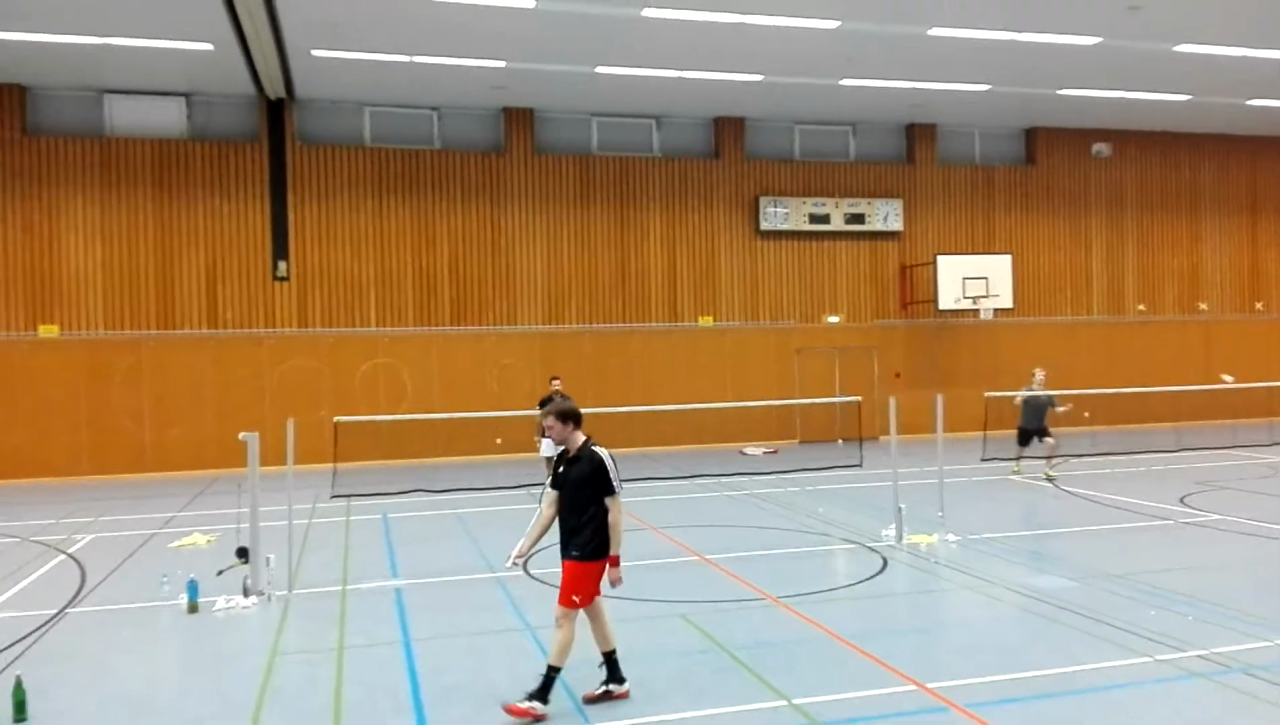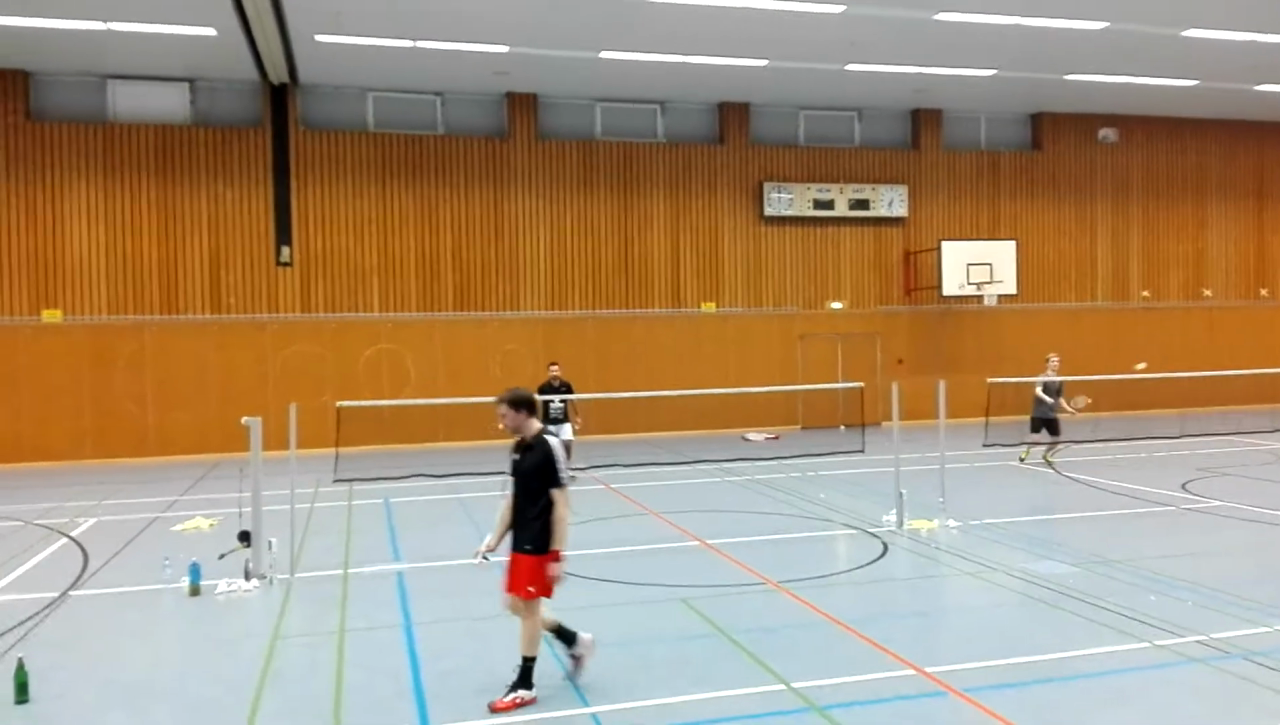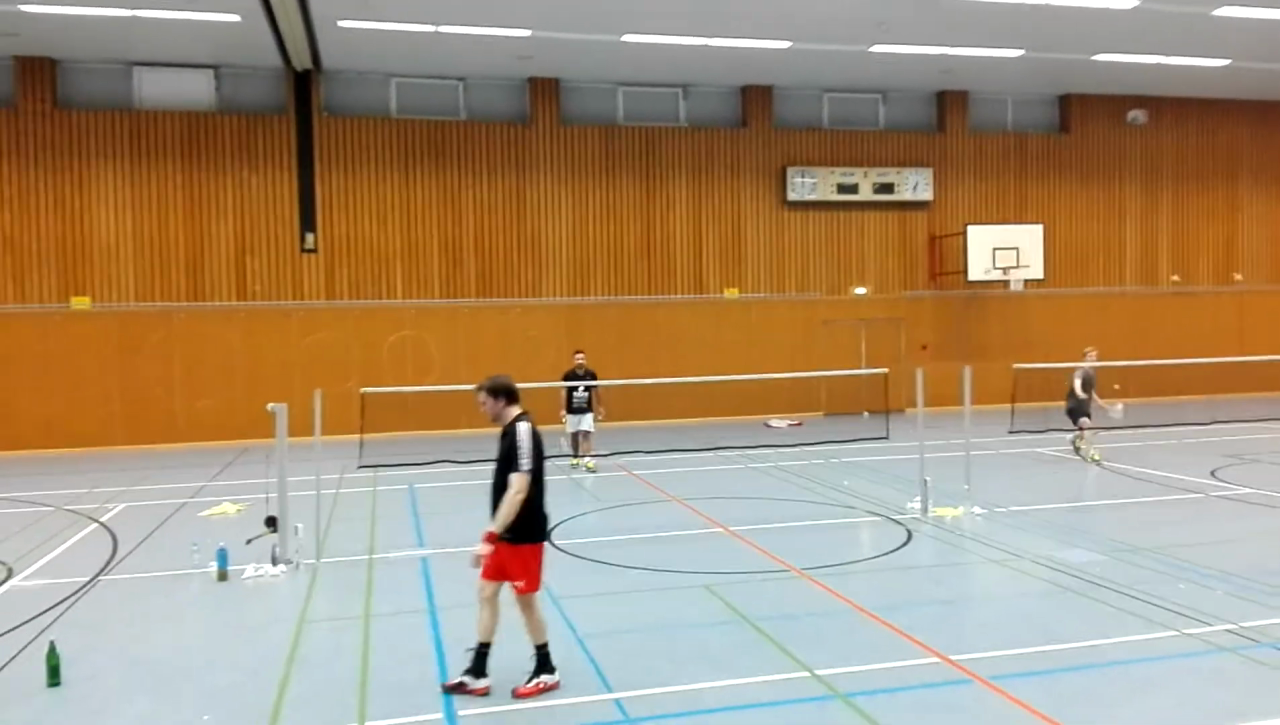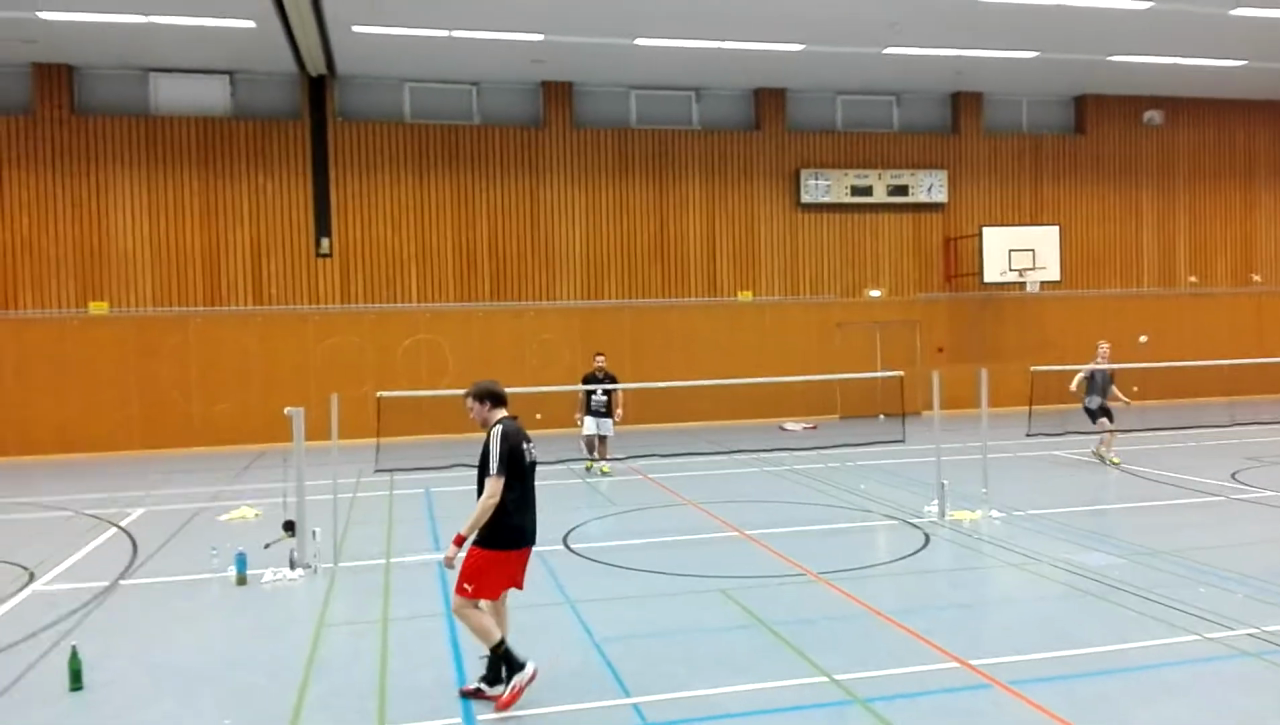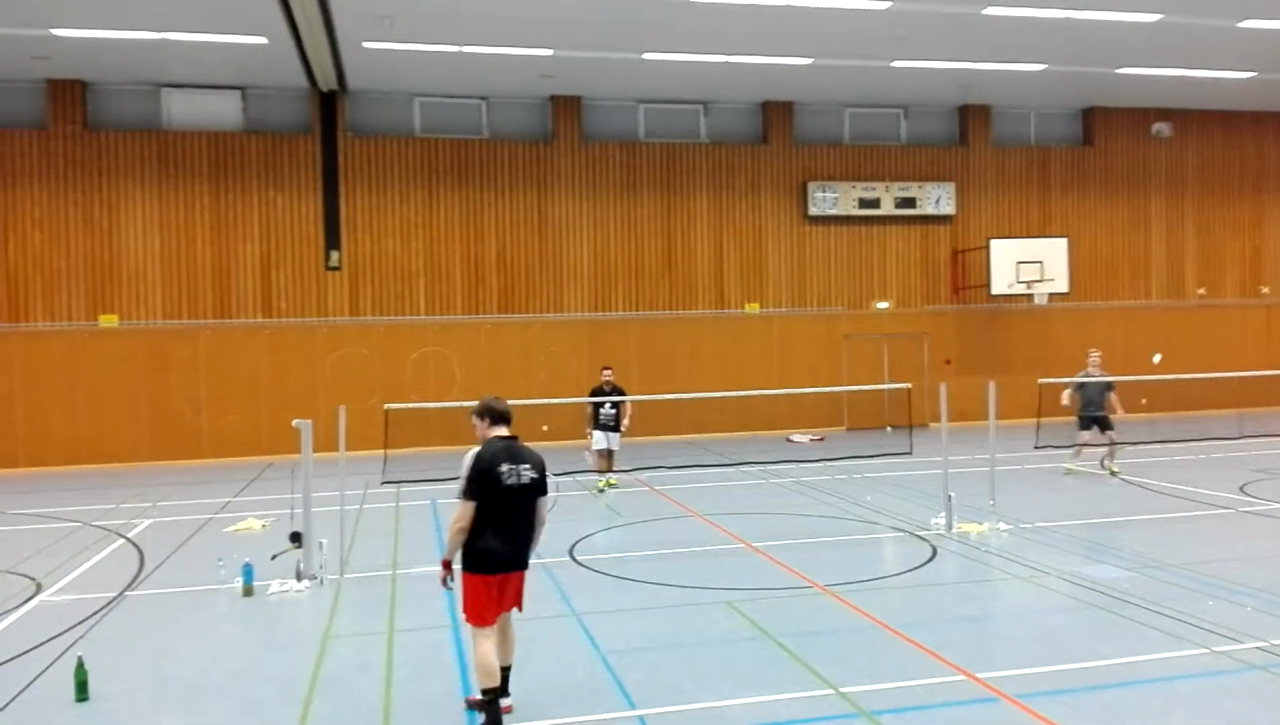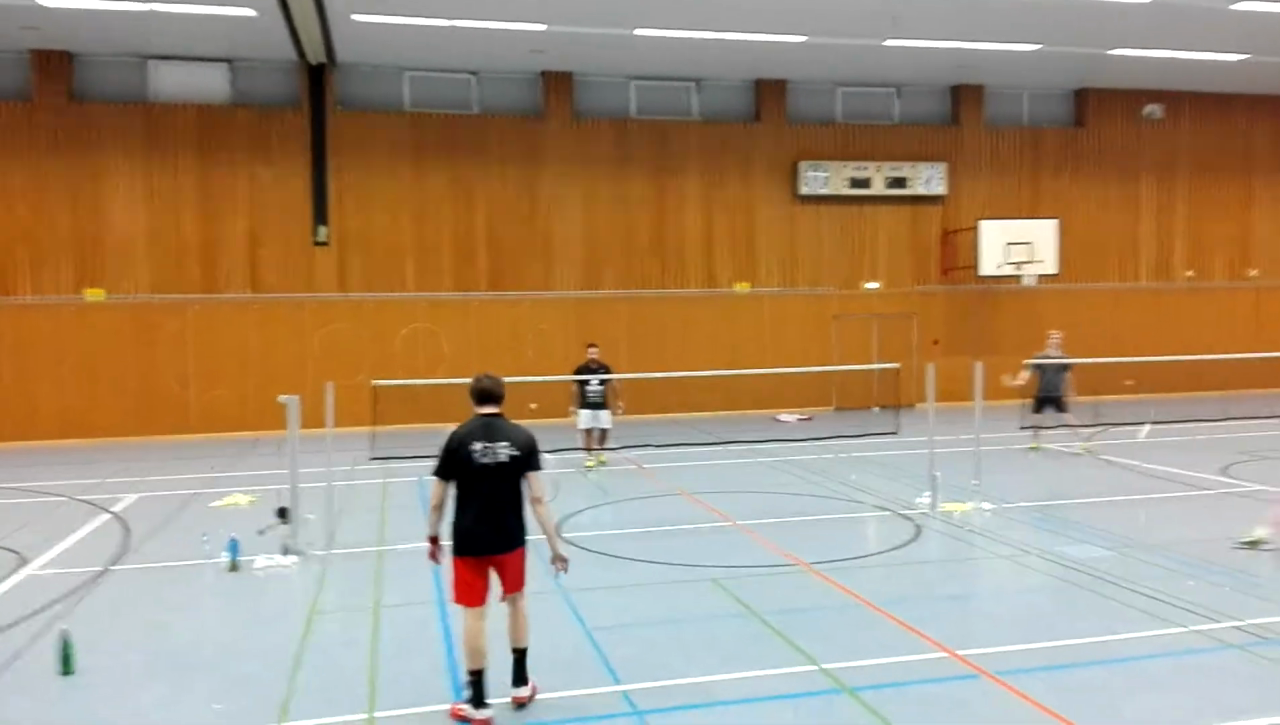
dt=0.3s
person 1, frame 1
left shoulder: (598, 457)
right shoulder: (561, 460)
left elbow: (614, 512)
right elbow: (550, 507)
left wrist: (613, 560)
right wrist: (528, 545)
left hip: (587, 553)
right hip: (571, 550)
left knee: (564, 618)
right knee: (593, 611)
left ankle: (539, 699)
right ankle: (615, 681)
person 1, frame 2
left shoulder: (550, 446)
right shoulder: (519, 447)
left elbow: (561, 505)
left wrist: (556, 555)
right wrist: (496, 537)
left hip: (540, 545)
right hip: (522, 542)
left knee: (526, 608)
right knee: (516, 604)
left ankle: (524, 686)
right ankle: (574, 641)
person 1, frame 3
left shoulder: (522, 431)
right shoulder: (512, 431)
left elbow: (518, 492)
left wrist: (490, 537)
right wrist: (495, 535)
left hip: (522, 534)
right hip: (508, 533)
left knee: (525, 600)
right knee: (487, 594)
left ankle: (546, 672)
right ankle: (477, 674)
person 1, frame 4
left shoulder: (499, 434)
right shoulder: (518, 433)
left elbow: (492, 497)
left wrist: (459, 540)
left hip: (499, 538)
right hip: (520, 535)
left knee: (463, 604)
right knee: (494, 603)
left ankle: (516, 668)
right ankle: (494, 679)
person 1, frame 5
left shoulder: (479, 458)
right shoulder: (534, 459)
left elbow: (462, 521)
right elbow: (541, 517)
left wrist: (447, 562)
left hip: (482, 560)
right hip: (517, 558)
left knee: (483, 635)
right knee: (502, 622)
right ankle: (500, 695)
person 1, frame 6
left shoulder: (457, 437)
right shoulder: (522, 437)
left elbow: (437, 500)
right elbow: (537, 498)
left wrist: (433, 538)
right wrist: (554, 545)
left hip: (469, 541)
right hip: (511, 538)
left knee: (474, 615)
right knee: (515, 600)
right ankle: (520, 684)
